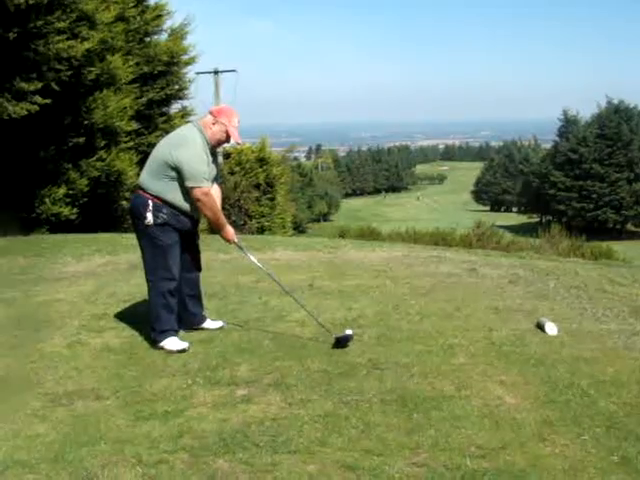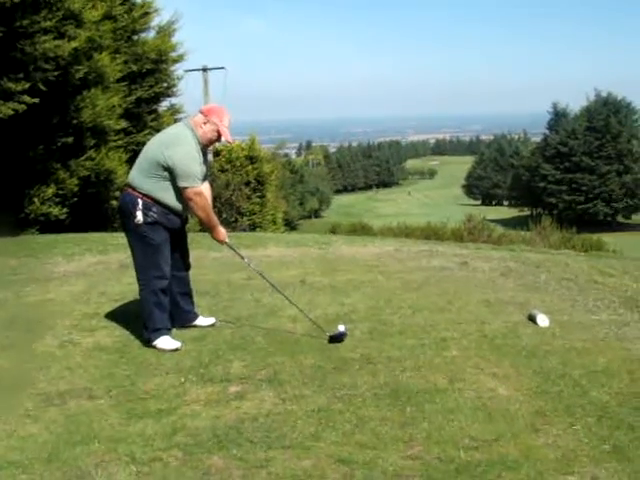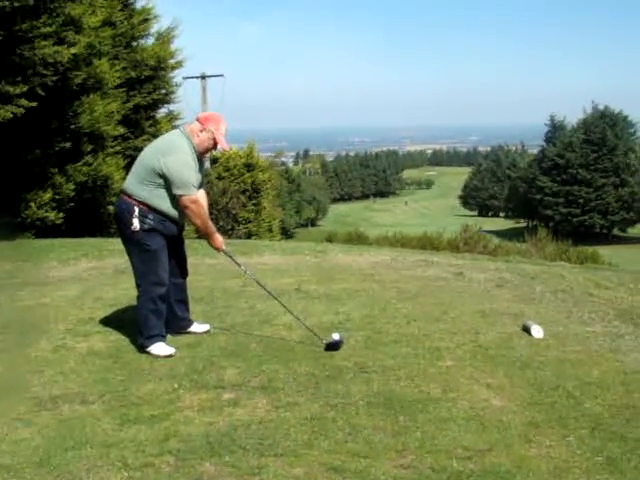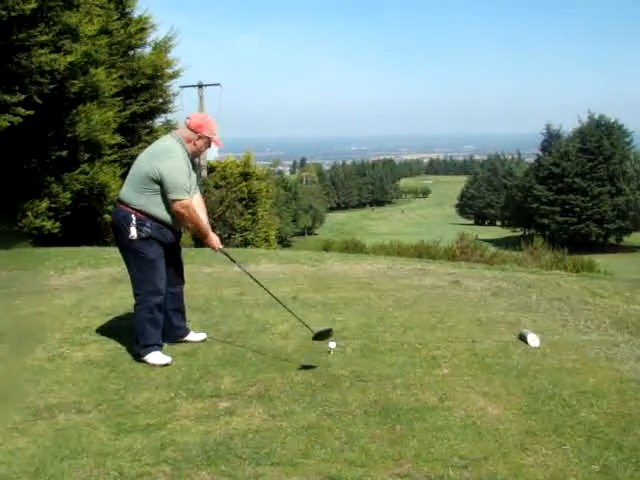
dt=0.5s
person 1, frame 1
left shoulder: (205, 144)
right shoulder: (190, 146)
left elbow: (213, 186)
right elbow: (201, 196)
left wrist: (218, 221)
right wrist: (223, 227)
left hip: (180, 214)
right hip: (156, 213)
left knee: (189, 268)
right knee: (165, 274)
left ankle: (192, 317)
right ankle: (164, 333)
person 1, frame 2
left shoulder: (194, 142)
right shoulder: (183, 145)
left elbow: (203, 185)
right elbow: (194, 196)
left wrist: (210, 222)
right wrist: (215, 227)
left hip: (167, 212)
right hip: (144, 211)
left knee: (178, 266)
right knee: (156, 273)
left ankle: (183, 316)
right ankle: (156, 332)
person 1, frame 3
left shoulder: (191, 149)
right shoulder: (178, 153)
left elbow: (198, 192)
right elbow: (190, 203)
left wrist: (207, 230)
right wrist: (212, 235)
left hip: (163, 218)
right hip: (140, 218)
left knee: (176, 272)
right knee: (155, 279)
left ankle: (178, 321)
right ankle: (151, 338)
person 1, frame 4
left shoulder: (181, 153)
right shoulder: (172, 158)
left elbow: (194, 195)
right elbow: (182, 206)
left wrist: (207, 230)
right wrist: (206, 236)
left hip: (161, 227)
right hip: (138, 227)
left knee: (173, 281)
right knee: (152, 288)
left ankle: (175, 330)
right ankle: (147, 347)
